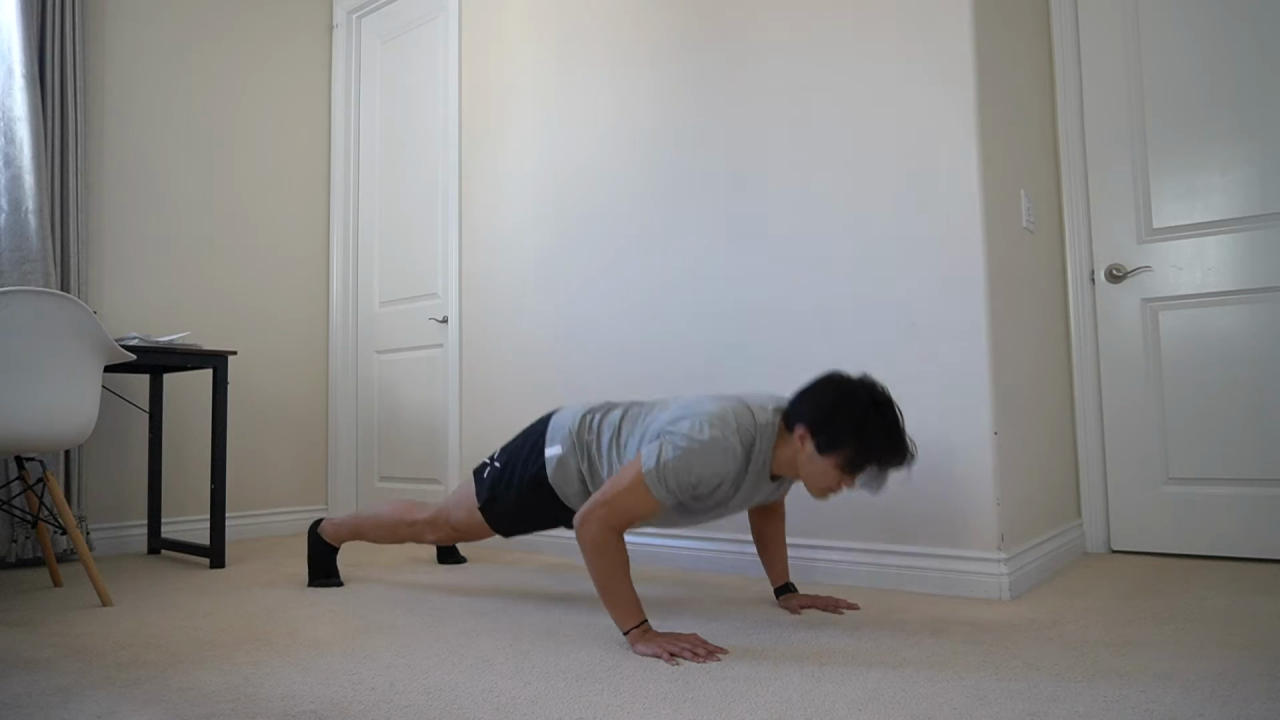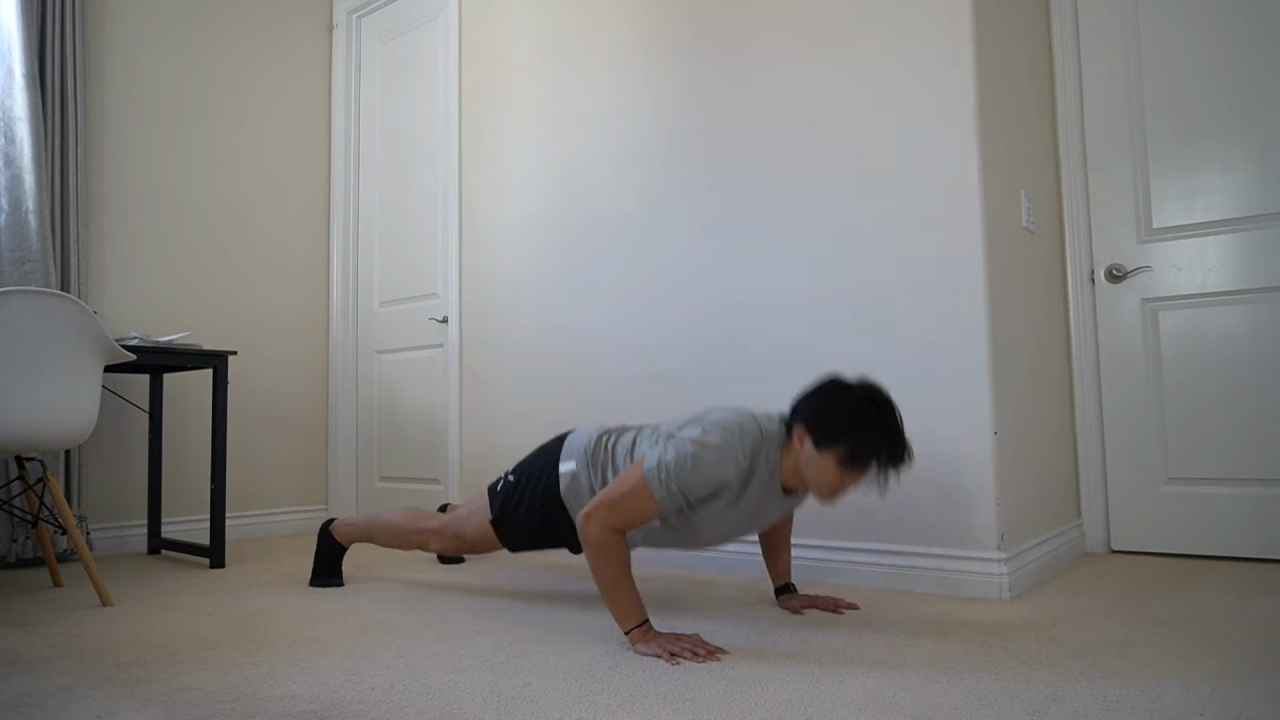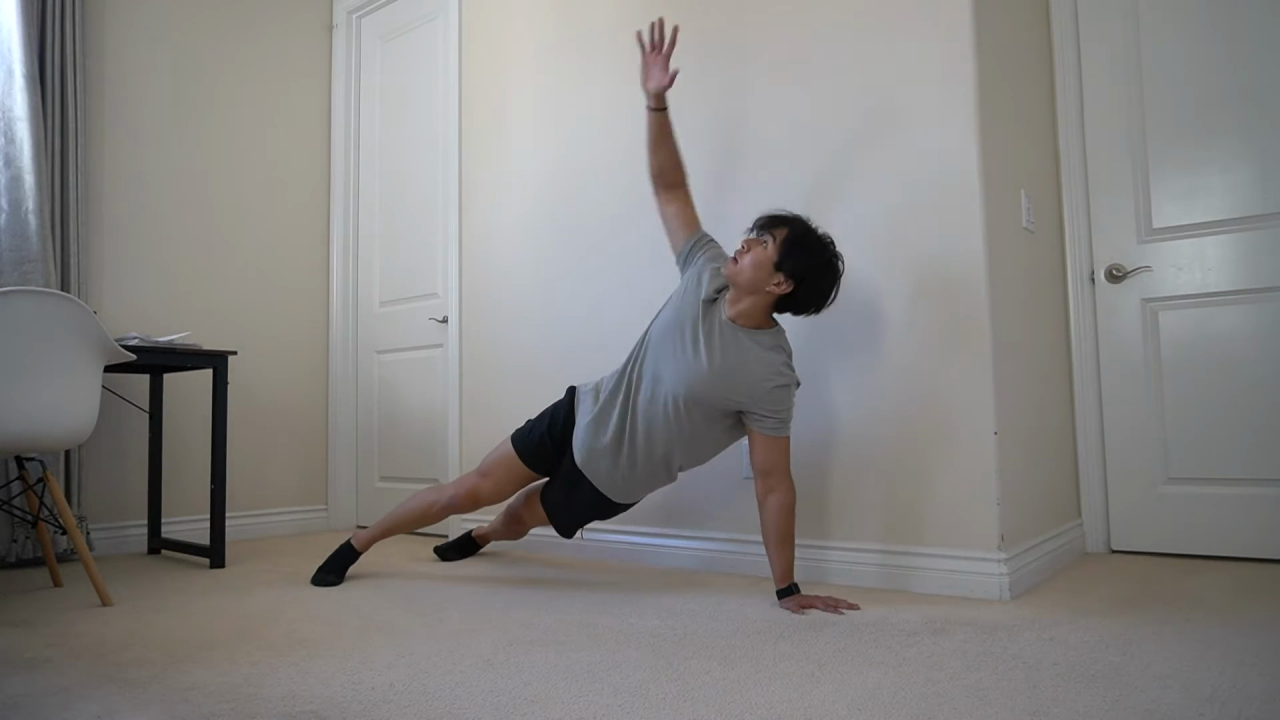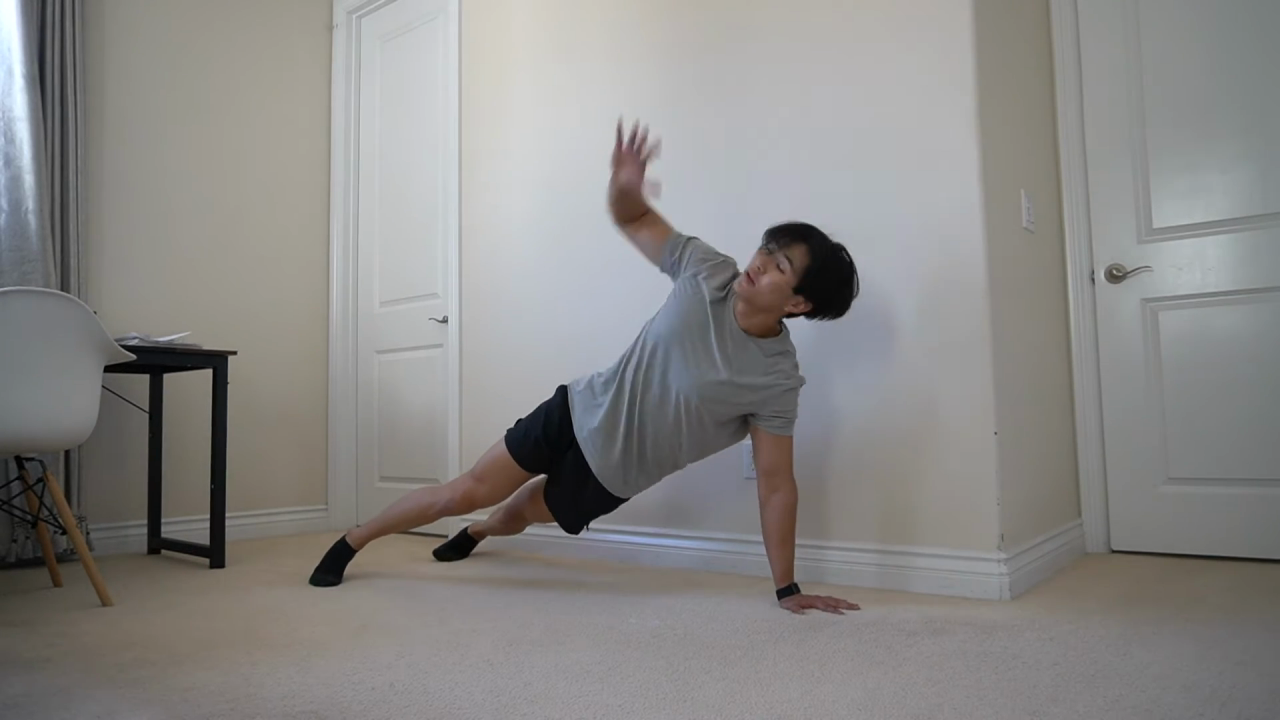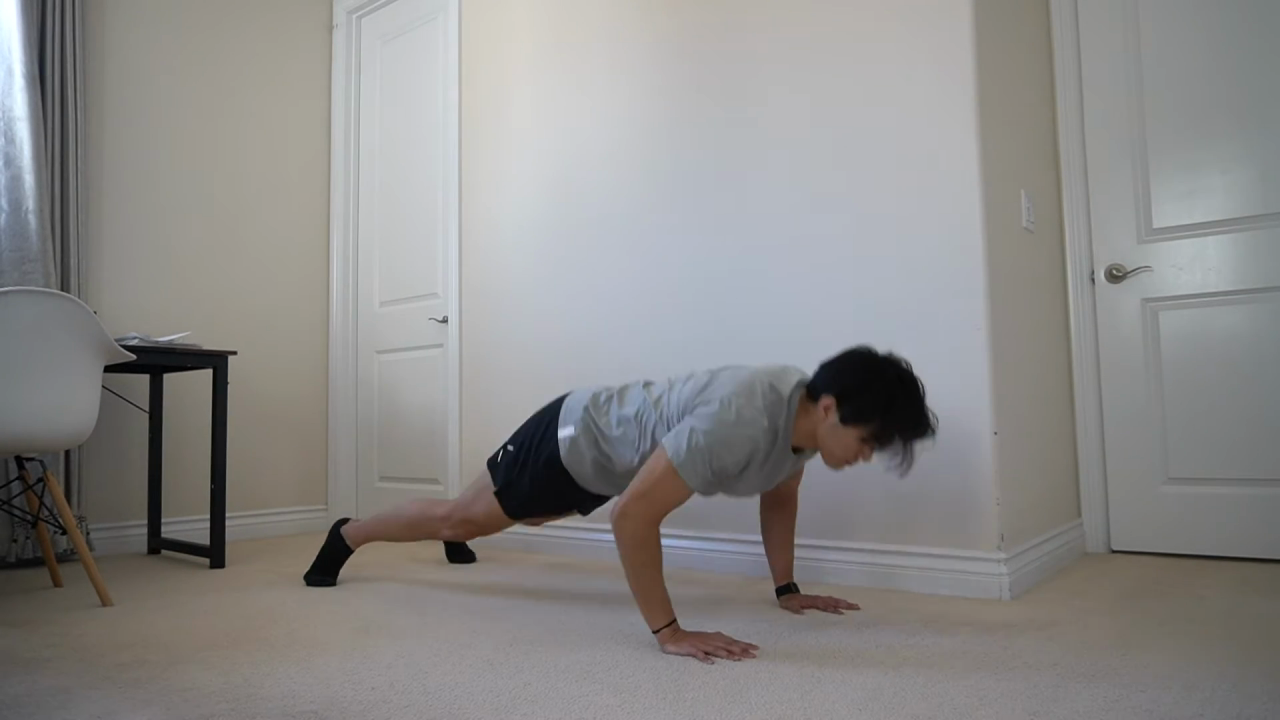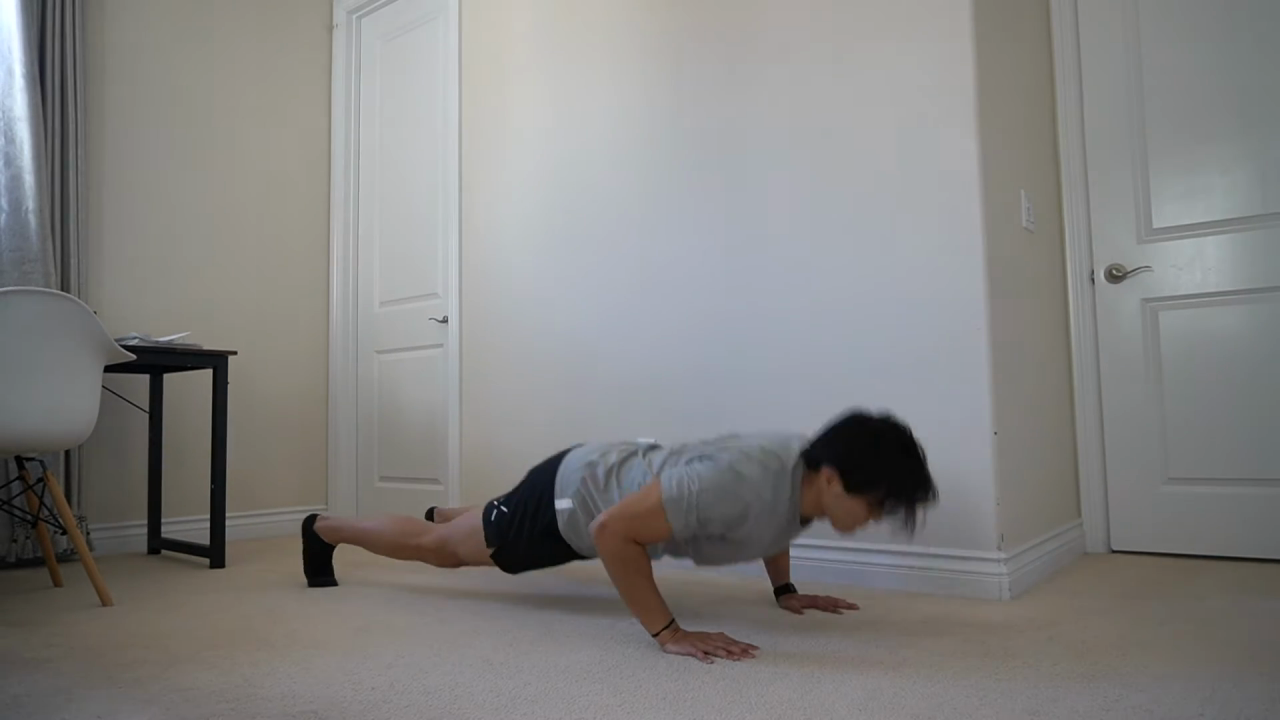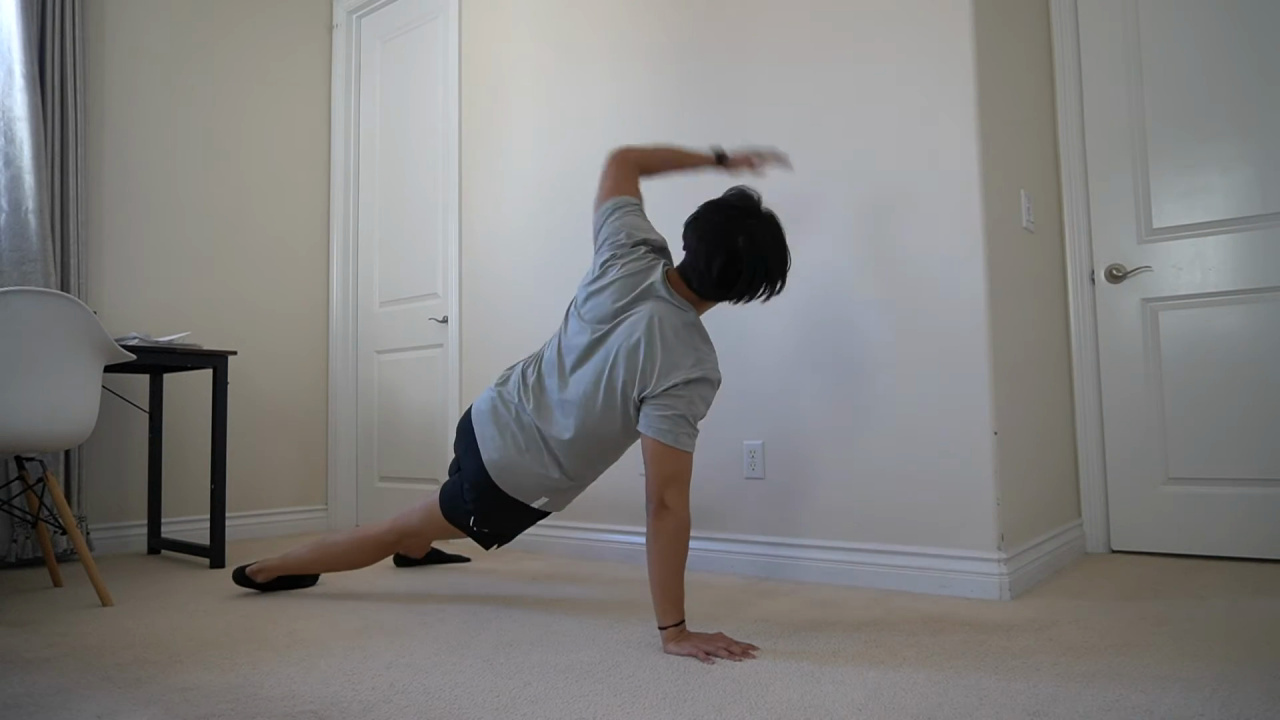
dt=0.7s
person 1, frame 1
left shoulder: (790, 440)
right shoulder: (717, 445)
left elbow: (761, 494)
right elbow: (594, 523)
left wrist: (784, 588)
right wrist: (638, 630)
left hip: (597, 453)
right hip: (562, 453)
right knee: (441, 522)
left ankle: (448, 535)
right ankle: (328, 532)
person 1, frame 2
left shoulder: (797, 458)
right shoulder: (723, 452)
left elbow: (773, 509)
right elbow: (599, 521)
left wrist: (787, 590)
right wrist: (640, 630)
left hip: (615, 474)
right hip: (575, 472)
right knee: (446, 534)
left ankle: (458, 511)
right ankle: (338, 532)
person 1, frame 3
left shoulder: (769, 375)
right shoulder: (711, 275)
left elbow: (774, 484)
right elbow: (668, 188)
left wrist: (787, 589)
right wrist: (657, 102)
left hip: (613, 480)
right hip: (582, 417)
left knee: (519, 517)
right knee: (468, 492)
left ankle: (478, 537)
right ankle: (356, 544)
person 1, frame 4
left shoulder: (777, 379)
right shoulder: (713, 278)
left elbow: (777, 485)
right elbow: (632, 220)
left wrist: (787, 589)
right wrist: (625, 184)
left hip: (611, 476)
right hip: (579, 414)
left knee: (516, 517)
right knee: (463, 493)
left ankle: (474, 535)
right ankle: (350, 541)
person 1, frame 5
left shoulder: (806, 409)
right shoulder: (743, 422)
left elbow: (777, 484)
right elbow: (630, 517)
left wrist: (786, 586)
right wrist: (666, 630)
left hip: (610, 446)
right hip: (576, 437)
left knee: (528, 516)
right knee: (463, 516)
left ankle: (455, 524)
right ankle: (347, 534)
person 1, frame 6
left shoulder: (807, 461)
right shoulder: (743, 485)
right elbow: (612, 528)
left wrist: (786, 591)
right wrist: (666, 629)
left hip: (604, 472)
right hip: (573, 497)
right knee: (438, 548)
left ankle: (447, 513)
right ankle: (325, 528)
person 1, frame 7
left shoulder: (631, 259)
right shoulder: (689, 371)
left elbow: (618, 162)
right elbow: (666, 502)
left wrist: (719, 160)
right wrist: (672, 629)
left hip: (491, 417)
right hip: (518, 485)
right knee: (404, 529)
left ankle: (414, 548)
right ankle: (263, 569)
